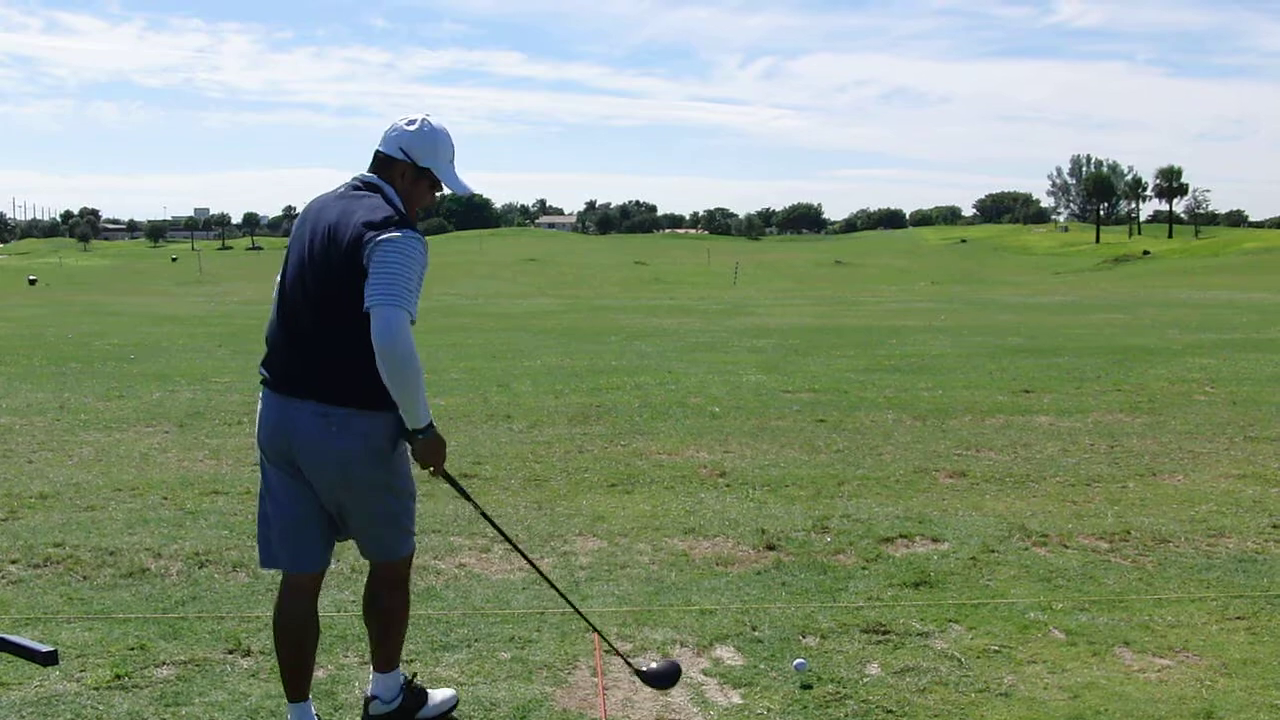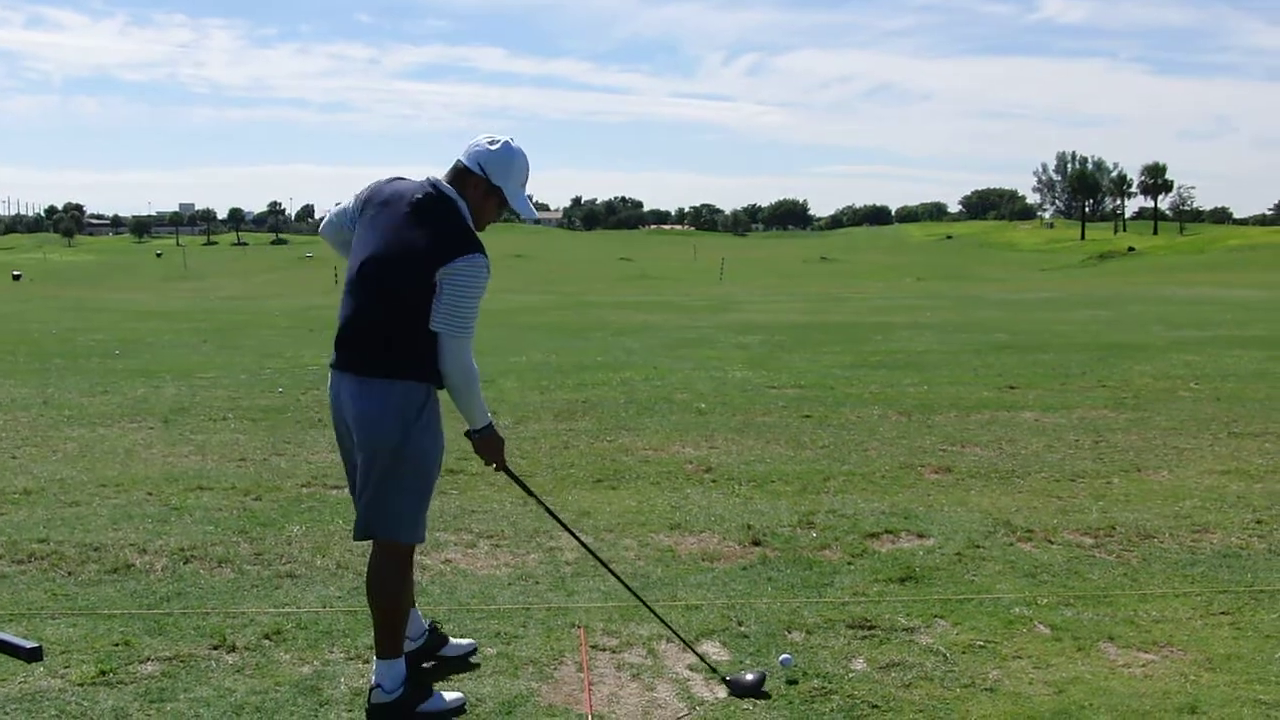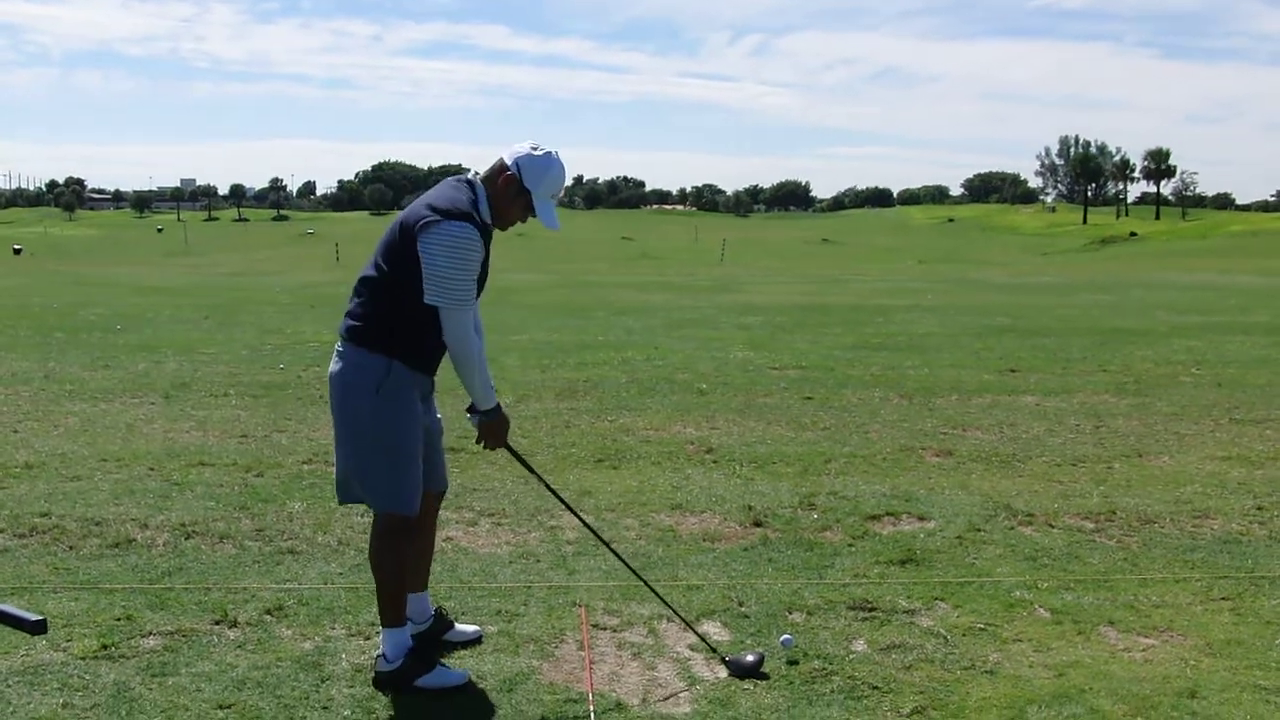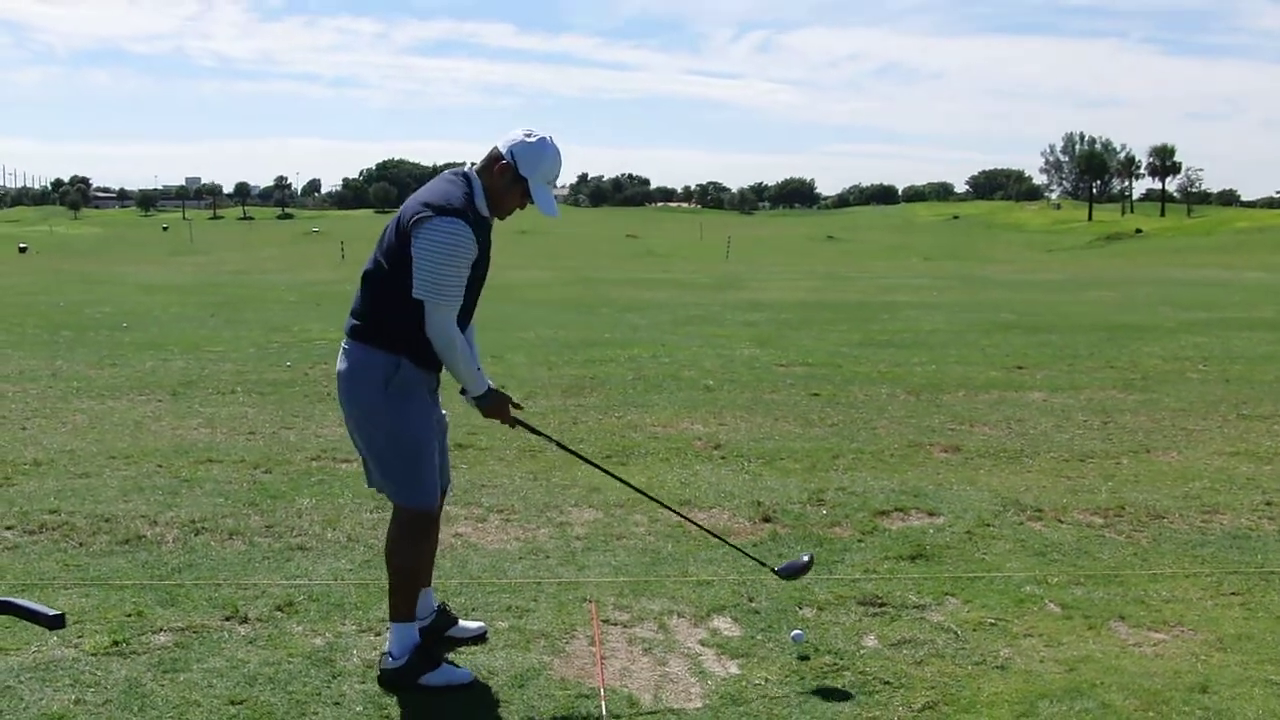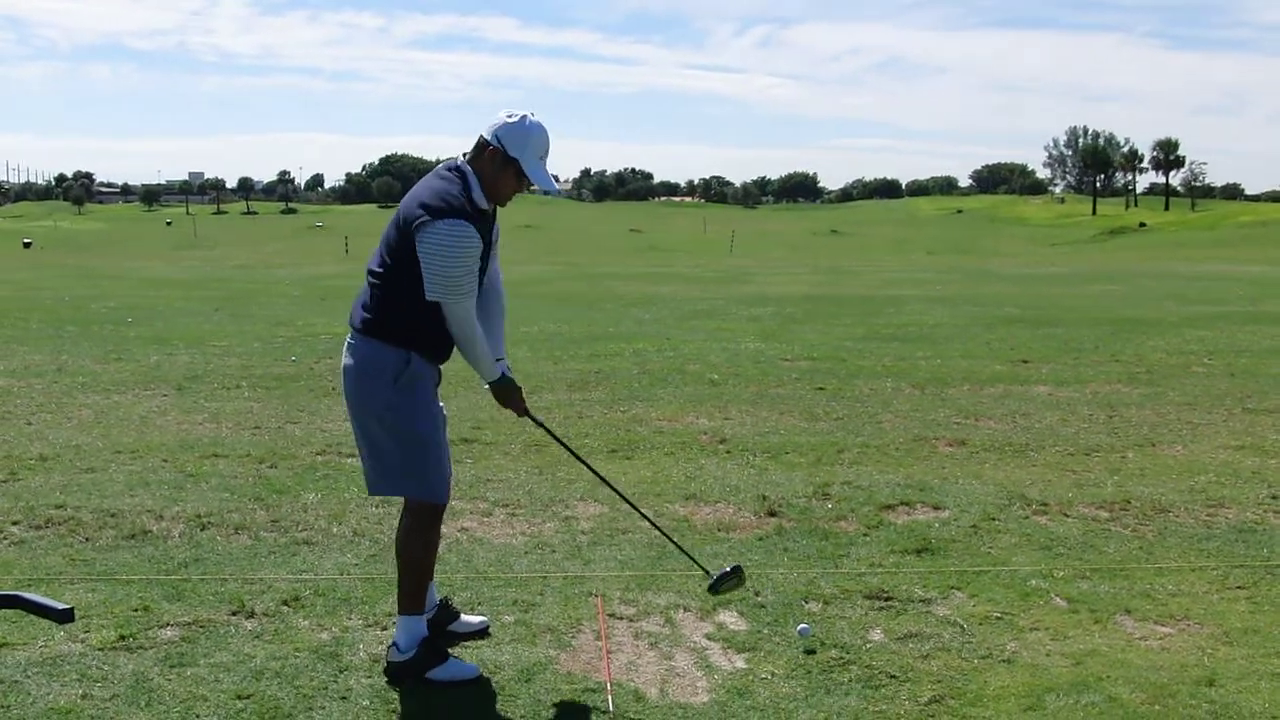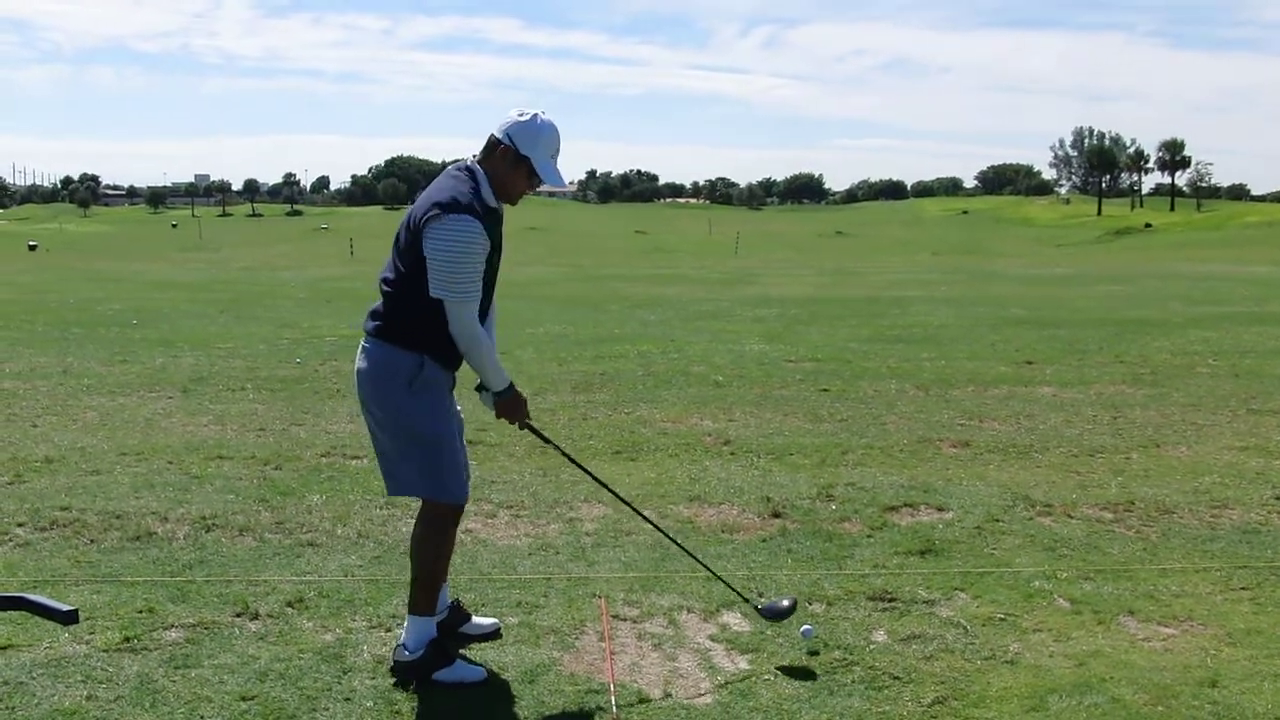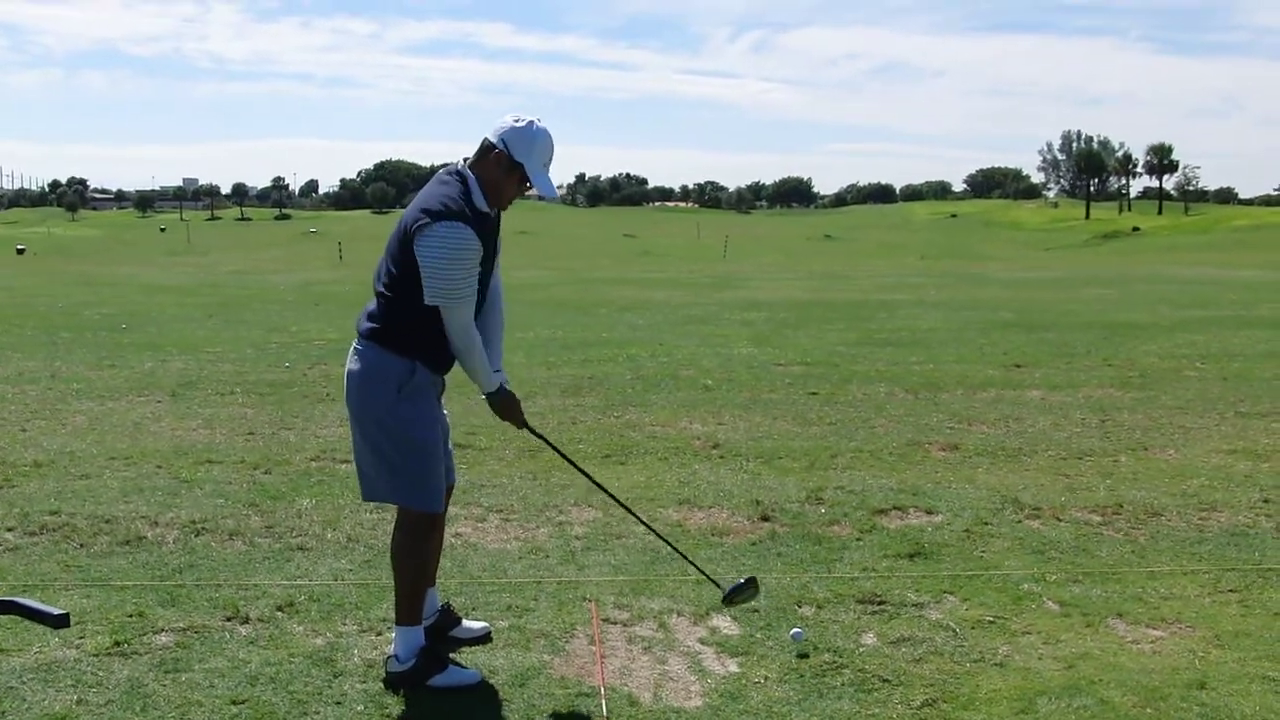
dt=0.7s
person 1, frame 1
left shoulder: (316, 210)
right shoulder: (396, 236)
right elbow: (391, 341)
right wrist: (421, 426)
left hip: (281, 413)
right hip: (354, 425)
left knee: (299, 577)
right knee: (390, 563)
person 1, frame 2
left shoulder: (384, 193)
right shoulder: (464, 253)
left elbow: (333, 229)
right elbow: (454, 359)
right wrist: (481, 428)
left hip: (353, 386)
right hip: (398, 397)
left knee: (396, 528)
right knee: (394, 538)
left ankle: (413, 638)
person 1, frame 3
left shoulder: (468, 213)
right shoulder: (455, 227)
left elbow: (465, 318)
right elbow: (457, 332)
left wrist: (484, 400)
right wrist: (488, 407)
left hip: (405, 371)
right hip: (376, 372)
left knee: (426, 496)
right knee: (397, 510)
left ankle: (420, 618)
right ankle: (395, 655)
person 1, frame 4
left shoulder: (465, 204)
right shoulder: (450, 222)
left elbow: (454, 316)
right elbow: (440, 328)
left wrist: (479, 381)
right wrist: (481, 392)
left hip: (406, 367)
right hip: (384, 368)
left knee: (431, 494)
right knee: (415, 505)
left ankle: (424, 614)
right ankle: (402, 653)
person 1, frame 5
left shoulder: (471, 198)
right shoulder: (451, 219)
left elbow: (489, 286)
right elbow: (460, 317)
left wrist: (500, 368)
right wrist: (495, 379)
left hip: (408, 360)
right hip: (388, 363)
left knee: (432, 491)
right knee: (425, 498)
left ankle: (427, 608)
right ankle: (409, 646)
person 1, frame 6
left shoulder: (474, 197)
right shoulder: (460, 217)
left elbow: (477, 308)
right elbow: (461, 322)
left wrist: (492, 381)
right wrist: (499, 386)
left hip: (422, 366)
right hip: (403, 368)
left knee: (450, 492)
right knee: (442, 499)
left ankle: (439, 610)
right ankle: (417, 645)
person 1, frame 7
left shoulder: (475, 203)
right shoulder: (451, 223)
left elbow: (489, 293)
right elbow: (459, 324)
left wrist: (497, 376)
right wrist: (492, 389)
left hip: (412, 370)
right hip: (392, 373)
left knee: (436, 495)
right knee: (420, 507)
left ankle: (428, 613)
right ankle: (408, 654)
